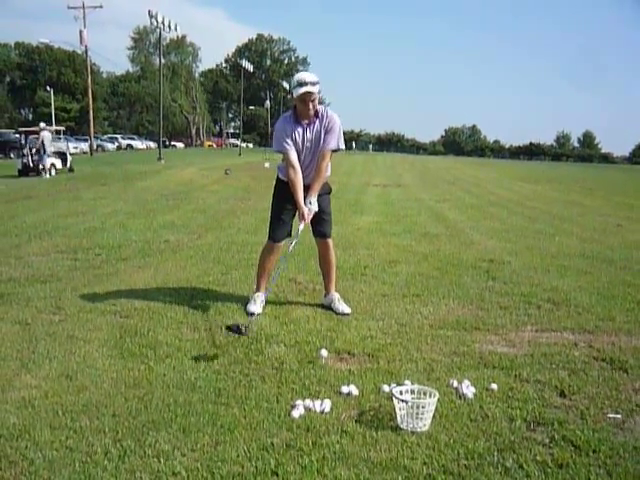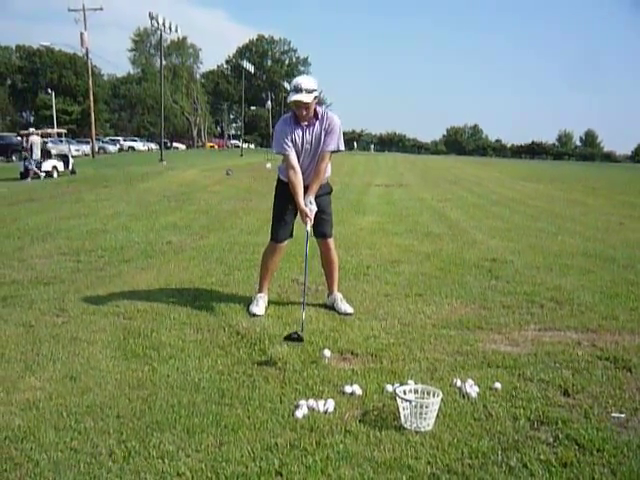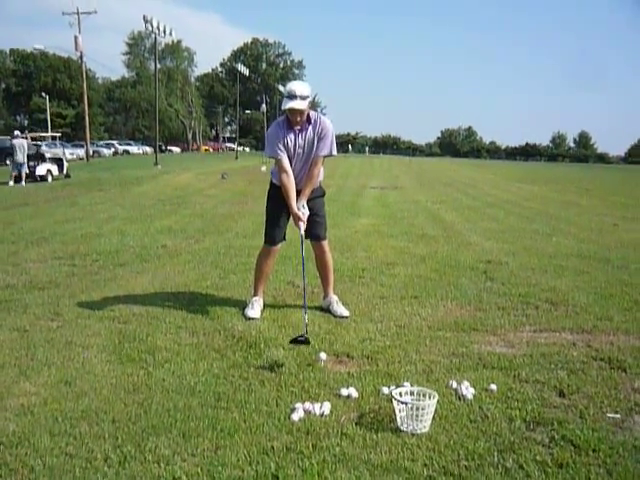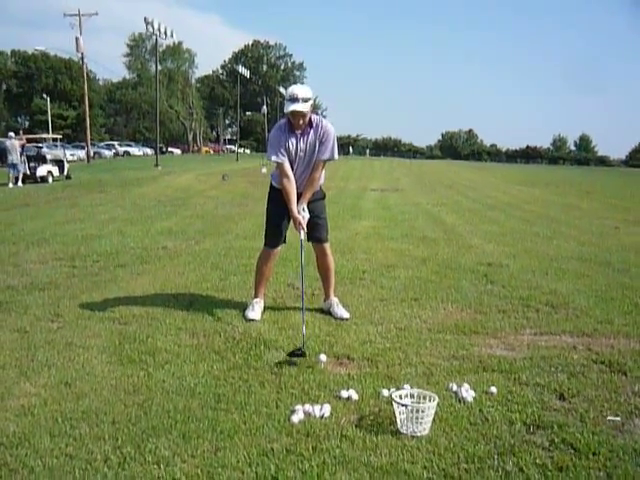
dt=0.4s
person 1, frame 1
left shoulder: (330, 120)
right shoulder: (284, 125)
left elbow: (324, 162)
right elbow: (292, 167)
left wrist: (312, 197)
right wrist: (300, 204)
left hip: (318, 187)
right hip: (287, 186)
left knee: (326, 240)
right knee: (275, 240)
left ankle: (331, 294)
right ankle: (259, 293)
person 1, frame 2
left shoulder: (330, 121)
right shoulder: (284, 126)
left elbow: (323, 163)
right elbow: (292, 168)
left wrist: (310, 198)
right wrist: (300, 204)
left hip: (319, 187)
right hip: (288, 186)
left knee: (327, 240)
right knee: (278, 241)
left ankle: (334, 294)
right ankle: (261, 294)
person 1, frame 3
left shoulder: (323, 125)
right shoulder: (276, 130)
left elbow: (316, 167)
right elbow: (284, 171)
left wrist: (303, 201)
right wrist: (293, 208)
left hip: (312, 190)
right hip: (280, 190)
left knee: (321, 243)
right knee: (271, 244)
left ankle: (330, 297)
right ankle: (257, 298)
person 1, frame 4
left shoulder: (325, 129)
right shoulder: (278, 133)
left elbow: (317, 171)
right elbow: (285, 175)
left wrist: (303, 204)
right wrist: (294, 212)
left hip: (313, 193)
right hip: (281, 193)
left knee: (323, 246)
right knee: (271, 247)
left ankle: (330, 299)
right ankle: (257, 300)
